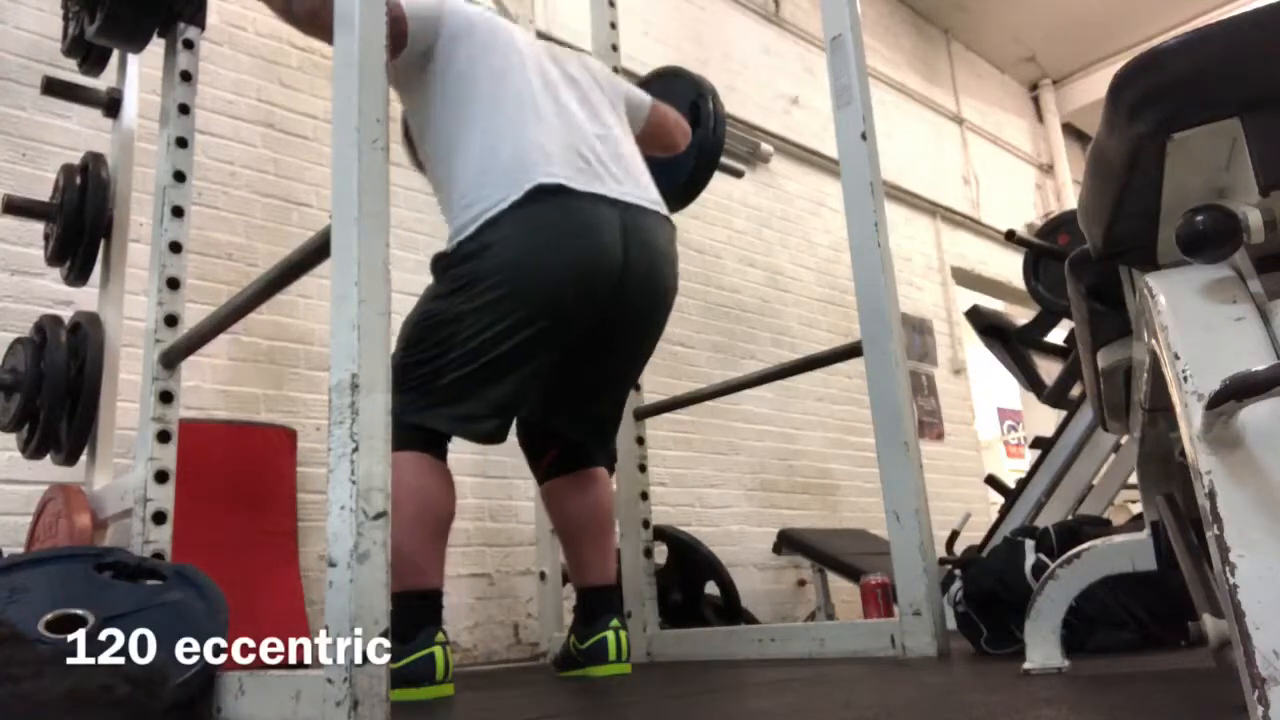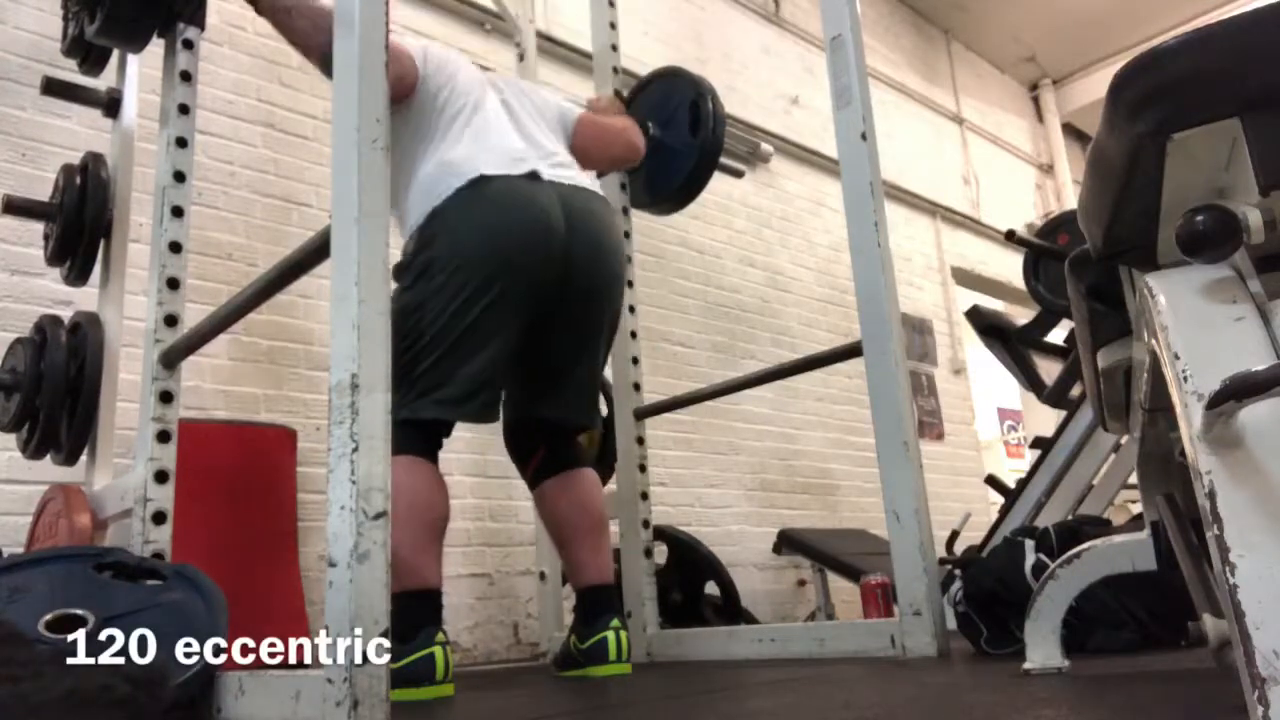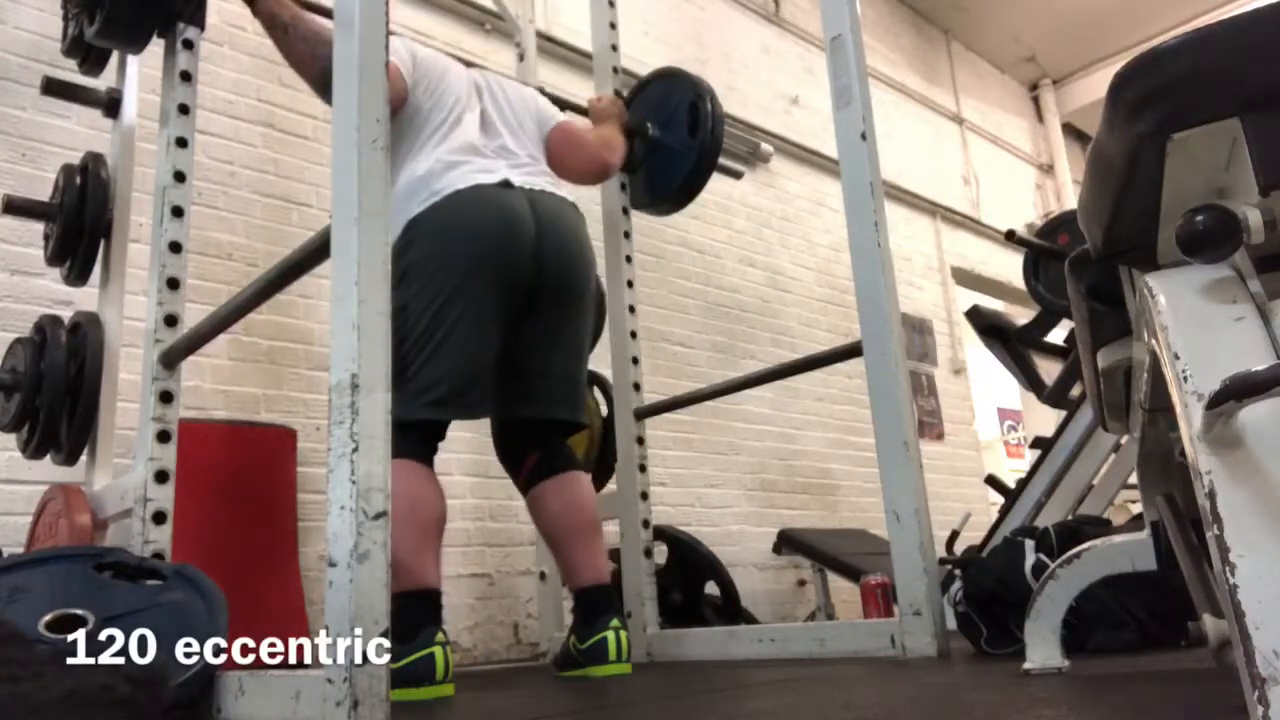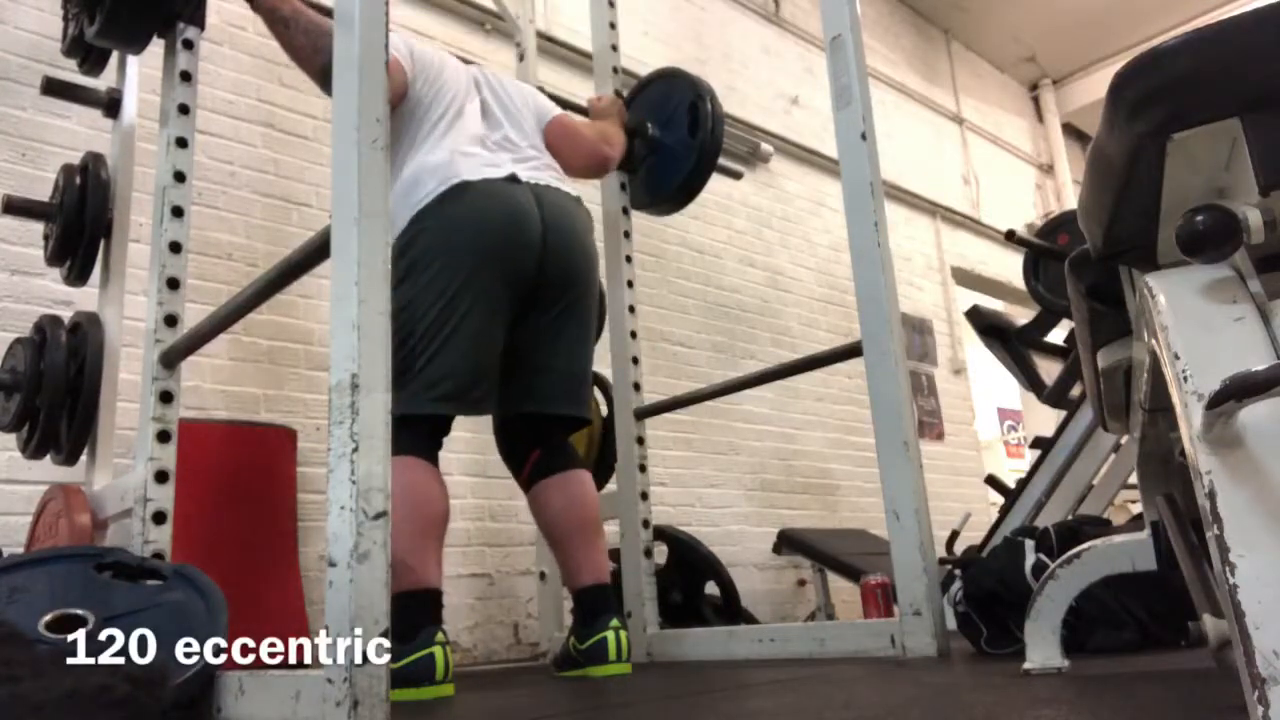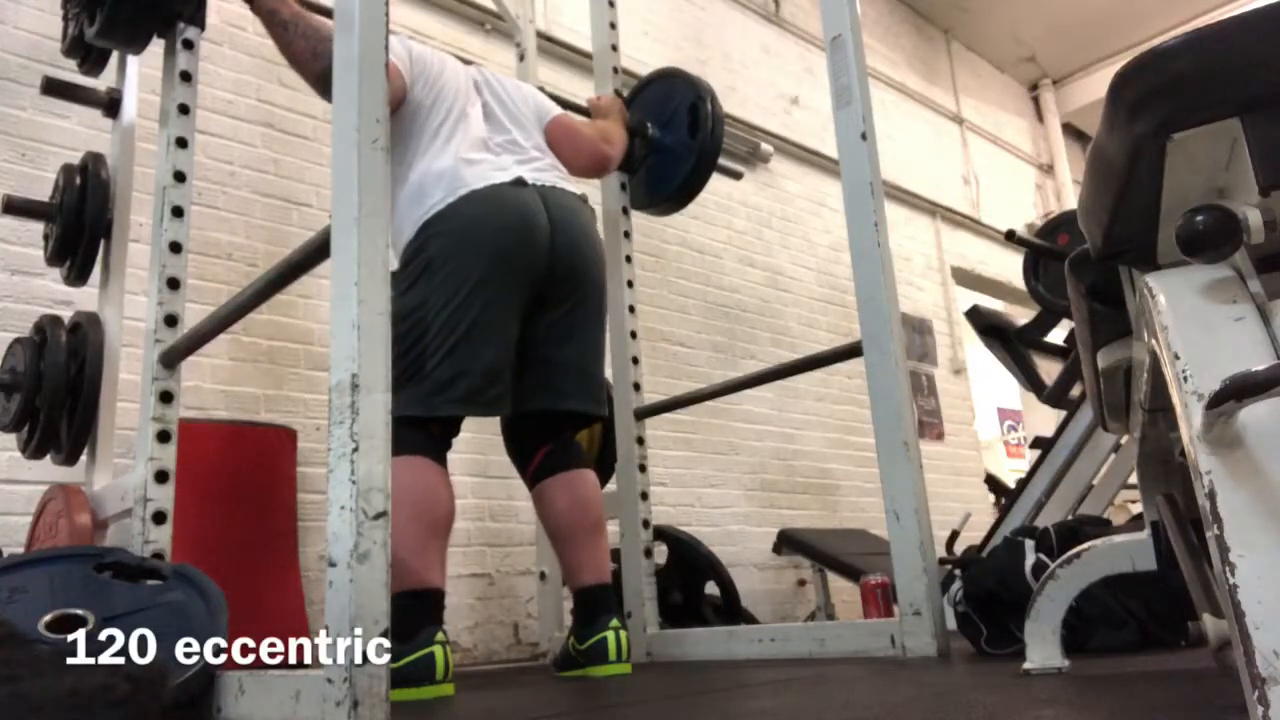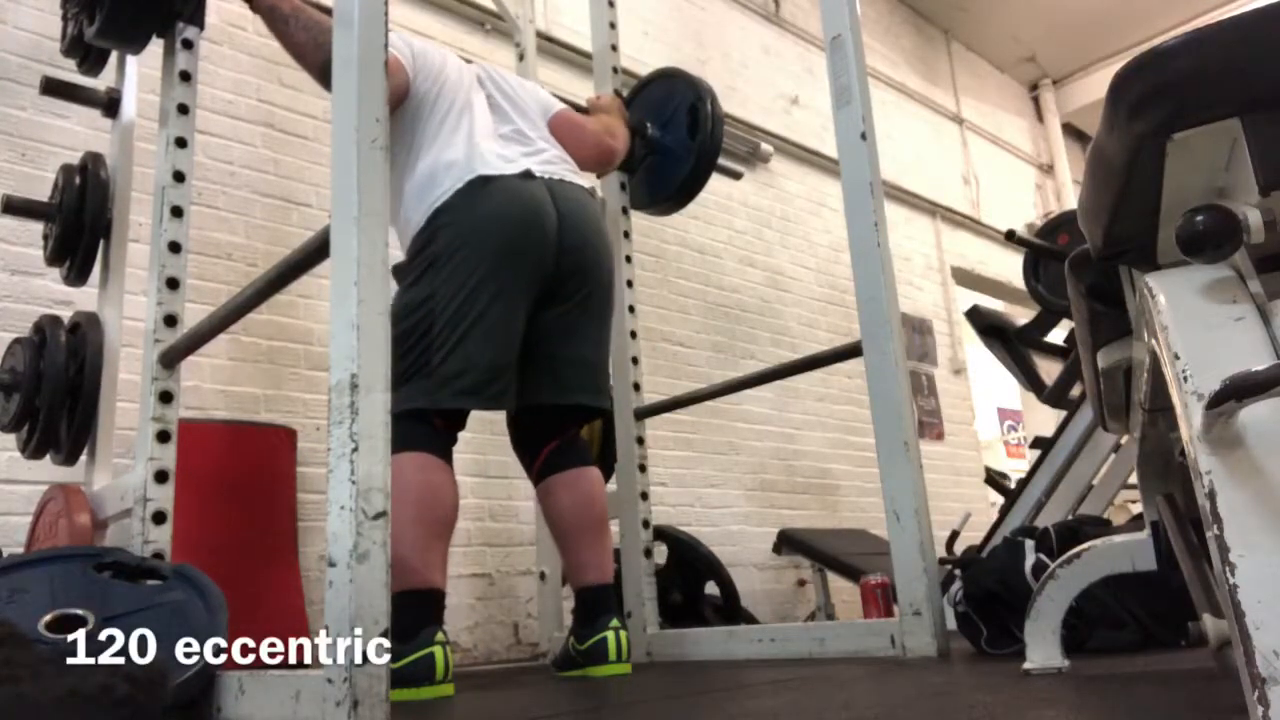
dt=0.4s
person 1, frame 1
right shoulder: (569, 60)
right elbow: (675, 133)
left hip: (537, 235)
right hip: (646, 247)
left knee: (410, 419)
right knee: (563, 436)
left ankle: (415, 642)
right ankle: (602, 625)
person 1, frame 2
left shoulder: (418, 63)
right shoulder: (521, 90)
left elbow: (375, 60)
right elbow: (628, 144)
right wrist: (611, 112)
left hip: (484, 218)
right hip: (592, 228)
left knee: (404, 425)
right knee: (548, 437)
left ankle: (416, 641)
right ankle: (601, 624)
person 1, frame 3
right shoulder: (512, 90)
right elbow: (596, 160)
right wrist: (611, 122)
left hip: (460, 225)
right hip: (559, 231)
left knee: (402, 430)
right knee: (538, 442)
left ankle: (415, 639)
right ankle: (600, 624)
person 1, frame 4
right shoulder: (508, 86)
right elbow: (595, 154)
right wrist: (611, 118)
left hip: (464, 219)
right hip: (562, 225)
left knee: (405, 425)
right knee: (539, 437)
left ankle: (415, 640)
right ankle: (600, 625)
person 1, frame 5
right shoulder: (506, 85)
right elbow: (596, 153)
right wrist: (613, 117)
left hip: (471, 224)
right hip: (569, 227)
left knee: (411, 424)
right knee: (546, 436)
left ankle: (415, 638)
right ankle: (599, 625)
person 1, frame 6
right shoulder: (507, 81)
right elbow: (602, 147)
right wrist: (613, 113)
left hip: (481, 214)
right hip: (578, 219)
left knee: (414, 417)
right knee: (551, 431)
left ankle: (416, 638)
right ankle: (600, 626)
